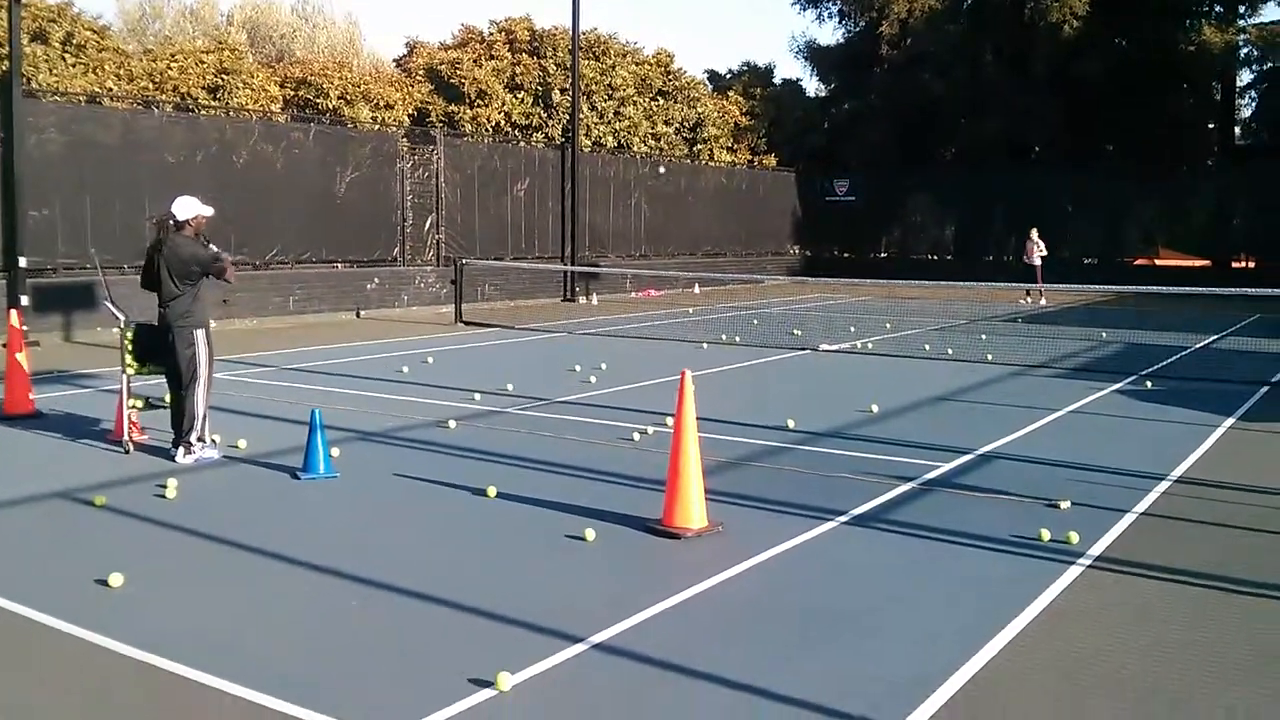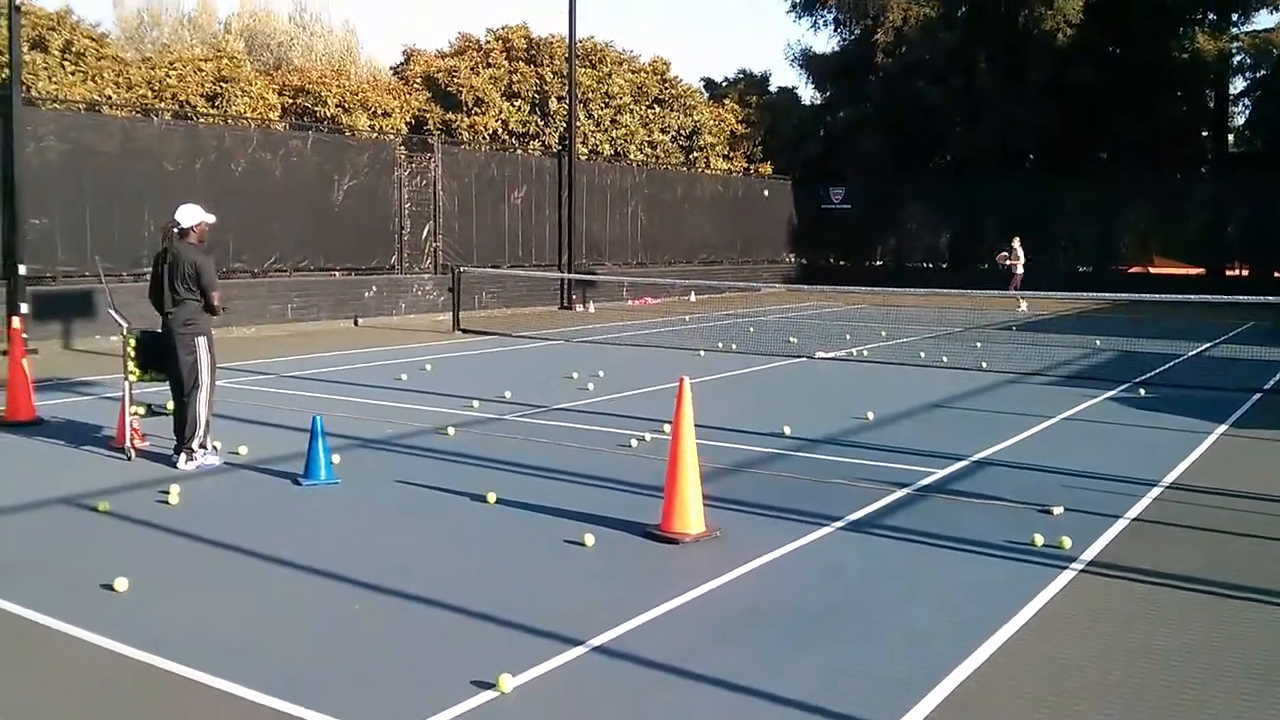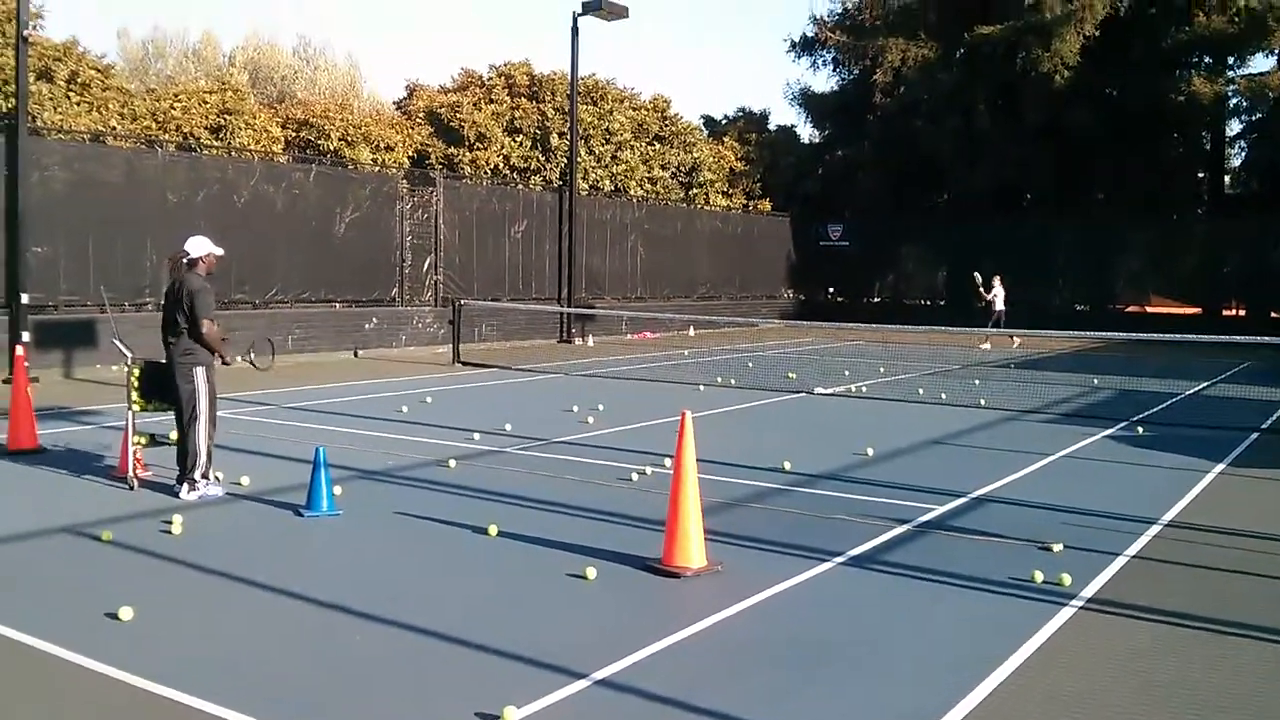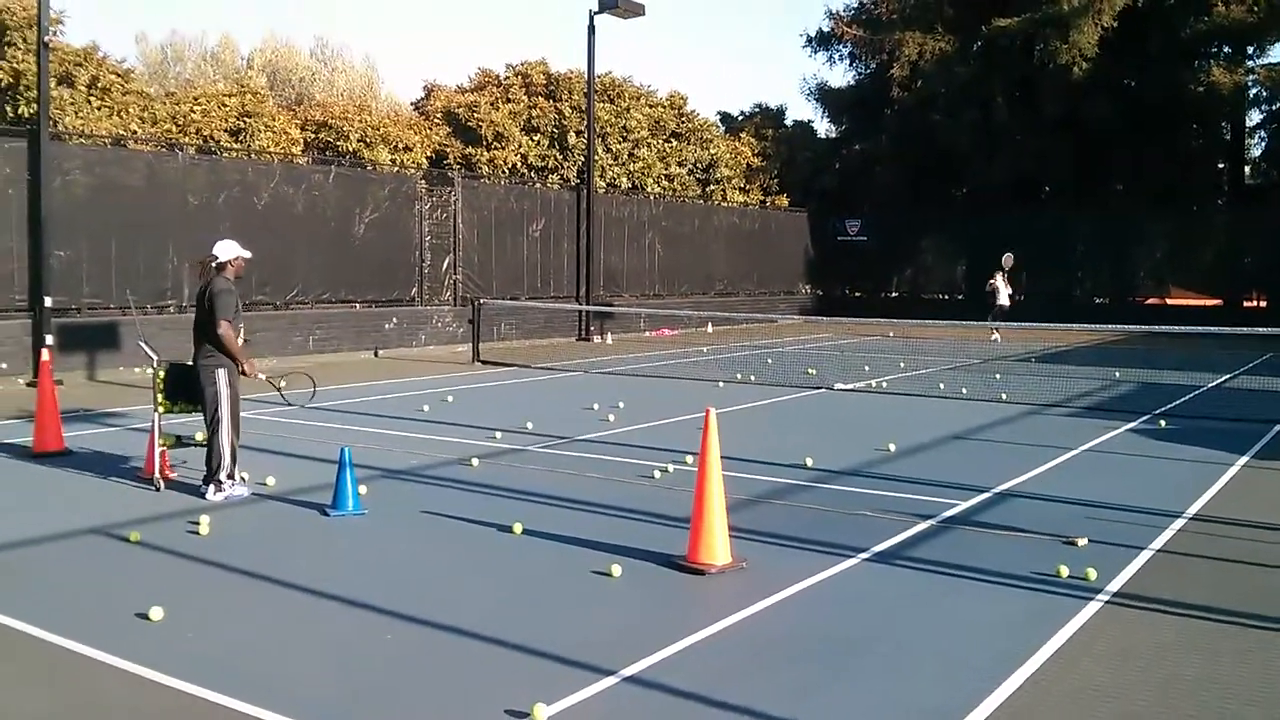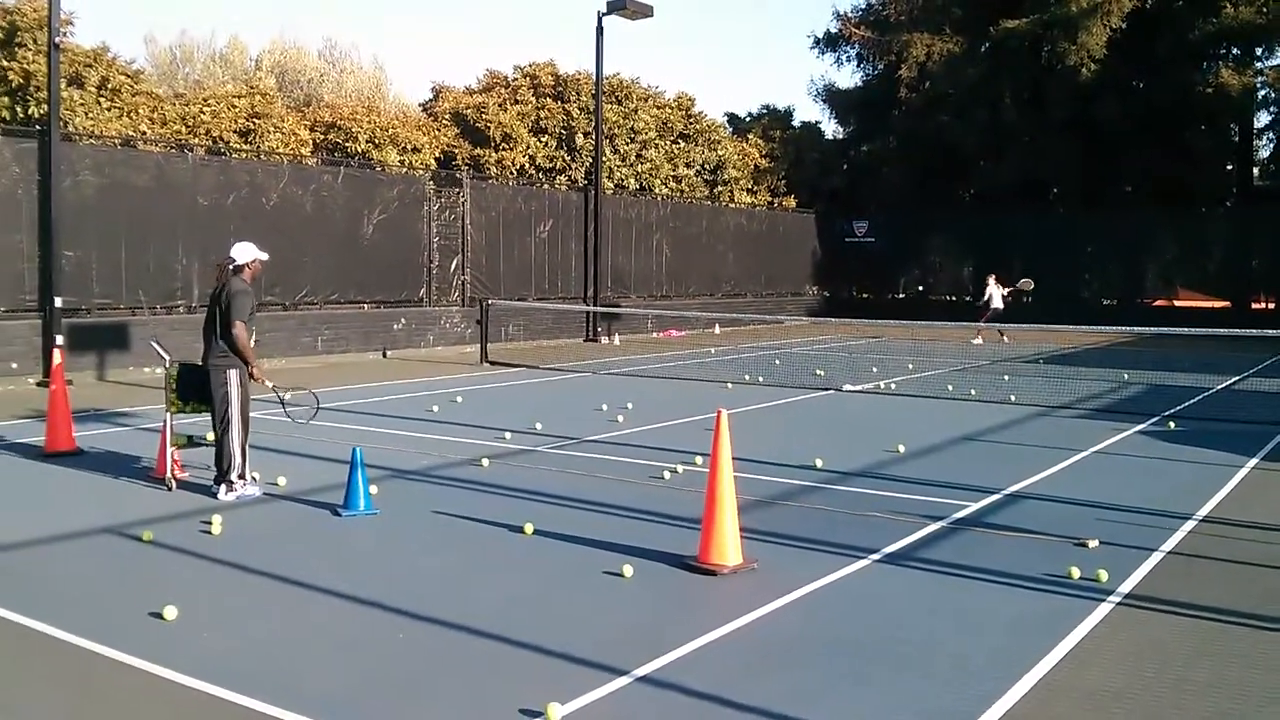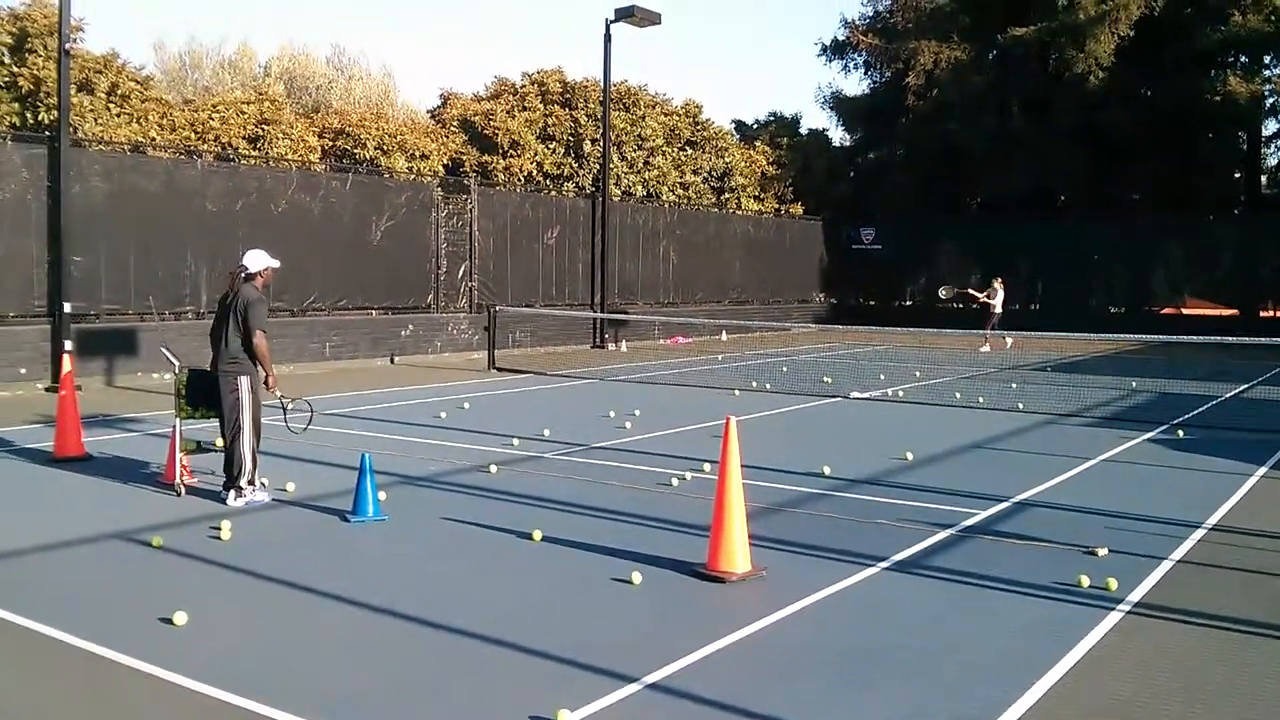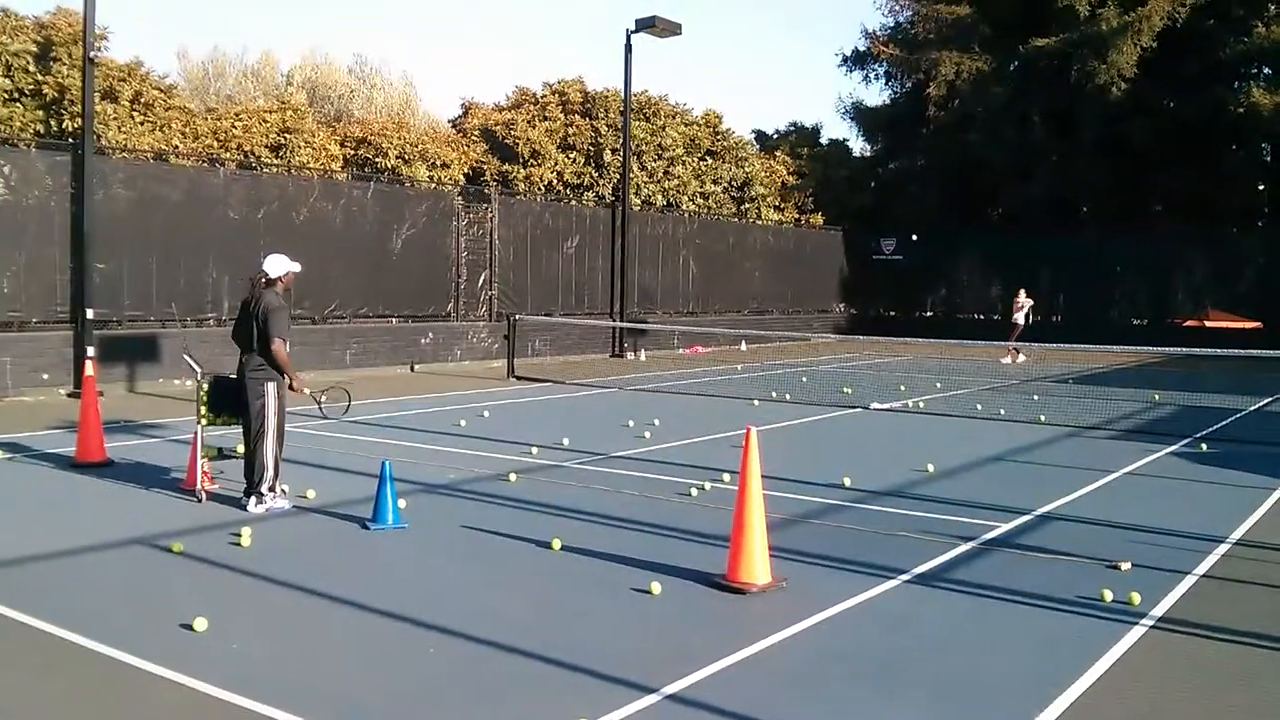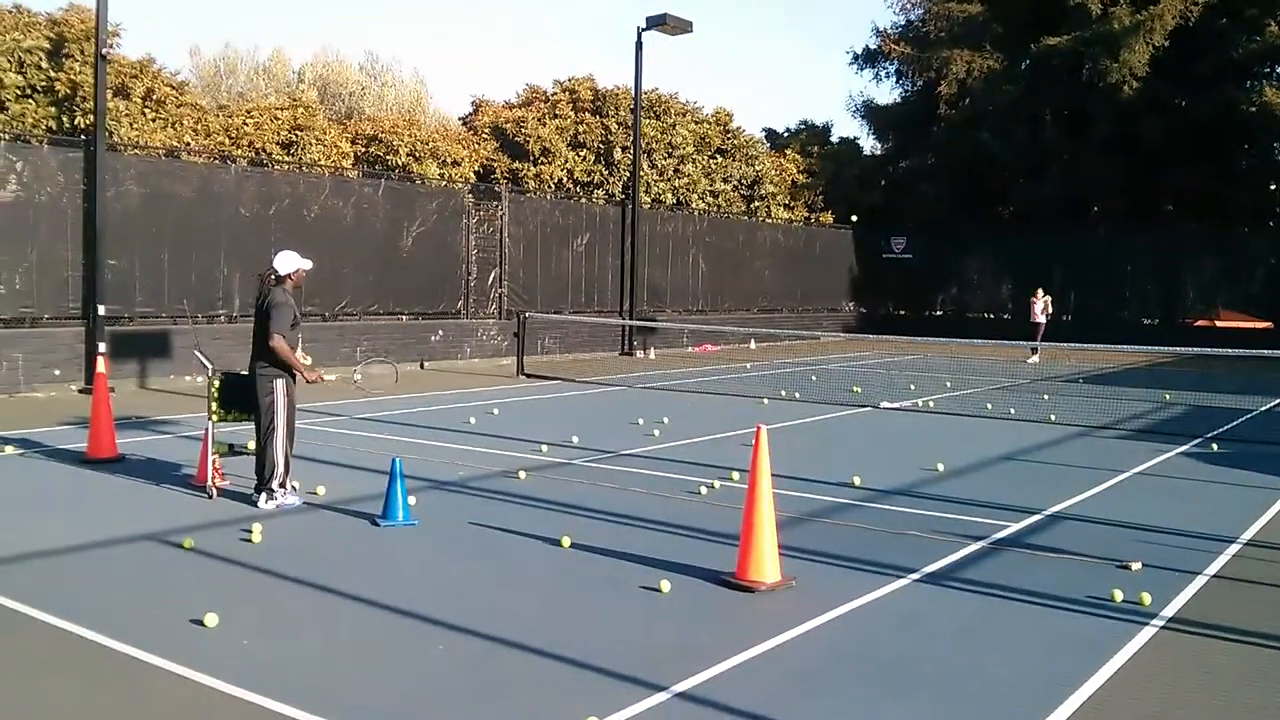
dt=0.3s
person 1, frame 1
left shoulder: (158, 246)
right shoulder: (196, 250)
left elbow: (147, 282)
right elbow: (229, 275)
right wrist: (221, 258)
left hip: (169, 323)
right hip: (192, 326)
left knee: (179, 385)
right knee: (196, 384)
left ankle: (183, 439)
right ankle: (189, 446)
person 1, frame 2
left shoulder: (164, 255)
right shoulder: (199, 257)
left elbow: (154, 296)
right elbow: (215, 301)
right wrist: (215, 309)
left hip: (173, 330)
right hip: (194, 332)
left knee: (183, 392)
right knee: (199, 391)
left ankle: (184, 446)
right ankle: (191, 453)
person 1, frame 3
left shoulder: (176, 285)
right shoulder: (201, 287)
left elbow: (166, 327)
right elbow: (206, 329)
right wrist: (224, 353)
left hip: (179, 361)
right hip: (195, 363)
left knee: (188, 422)
right knee: (201, 423)
left ankle: (187, 477)
right ankle: (194, 483)
person 1, frame 4
left shoulder: (209, 287)
right shoulder: (225, 289)
left elbow: (201, 329)
right elbow: (223, 330)
right wrist: (244, 361)
left hip: (208, 363)
right hip: (219, 365)
left knee: (219, 424)
right knee: (224, 425)
left ankle: (214, 478)
right ankle: (220, 485)
person 1, frame 5
left shoulder: (222, 288)
right shoulder: (242, 291)
left elbow: (208, 328)
right elbow: (238, 331)
right wrist: (254, 364)
left hip: (216, 363)
right hip: (230, 366)
left knee: (226, 424)
right knee: (234, 424)
left ankle: (225, 477)
right ankle: (232, 484)
person 1, frame 6
left shoulder: (230, 295)
right shoulder: (256, 299)
left elbow: (214, 333)
right elbow: (257, 340)
right wrist: (270, 372)
left hip: (224, 369)
right hip: (240, 372)
left knee: (235, 430)
right knee: (245, 430)
left ankle: (234, 483)
right ankle: (241, 489)
person 1, frame 7
left shoulder: (251, 300)
right shoulder: (276, 305)
left elbow: (237, 335)
right elbow: (276, 346)
right wrist: (293, 376)
left hip: (249, 375)
right hip: (266, 378)
left knee: (255, 435)
right knee: (268, 437)
left ankle: (254, 490)
right ankle: (262, 496)
person 1, frame 8
left shoulder: (266, 295)
right shoulder: (282, 301)
right elbow: (276, 342)
left wrist: (295, 357)
right wrist: (303, 369)
left hip: (263, 372)
right hip: (276, 375)
left knee: (268, 432)
right knee: (279, 433)
left ankle: (265, 485)
right ankle: (273, 492)
